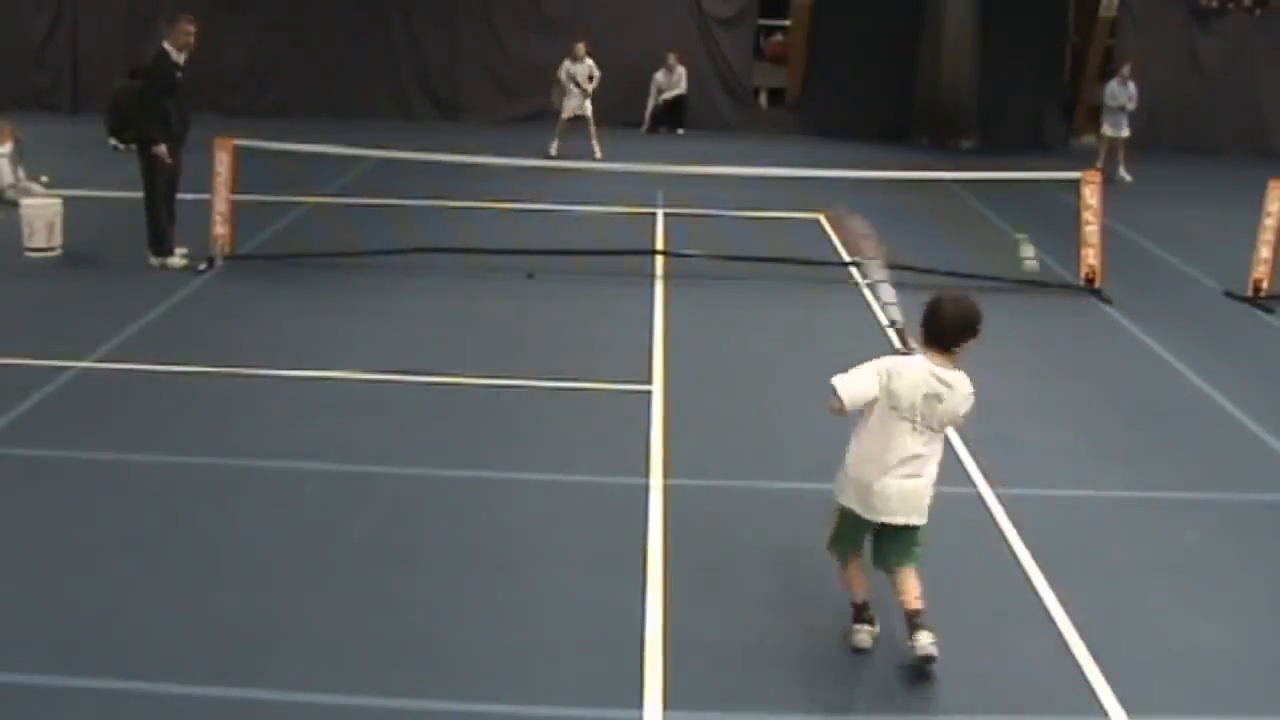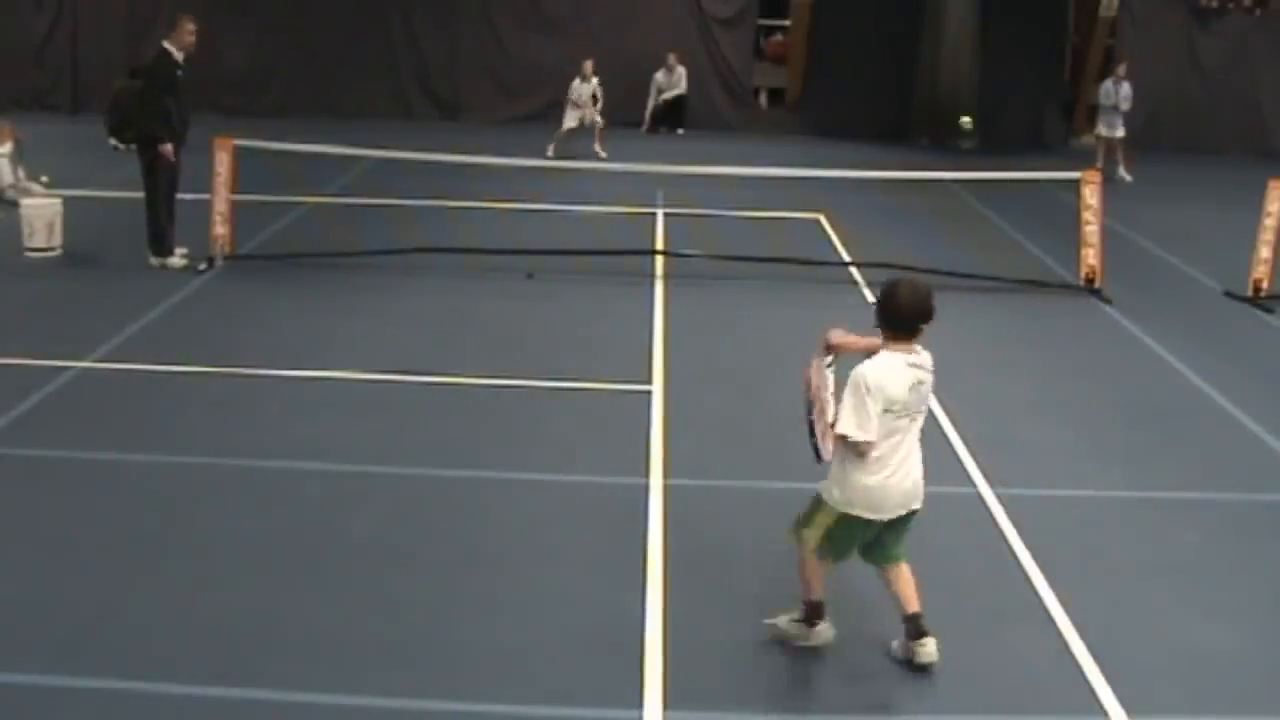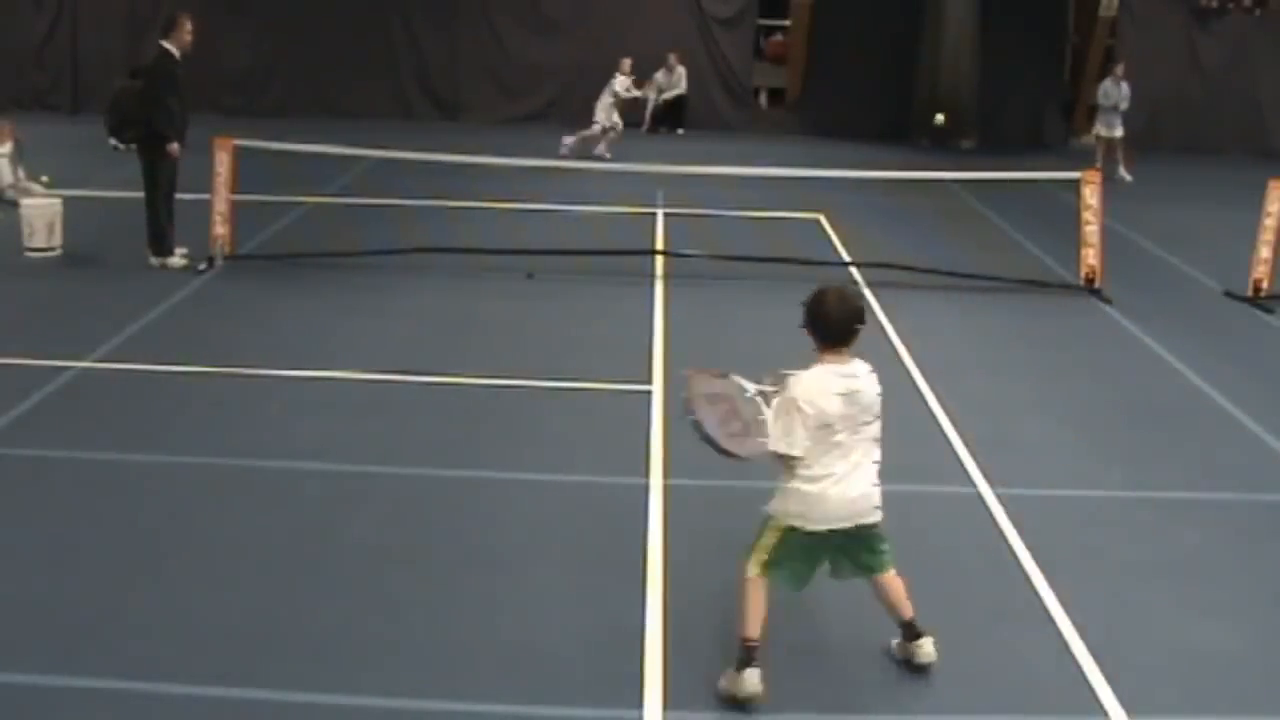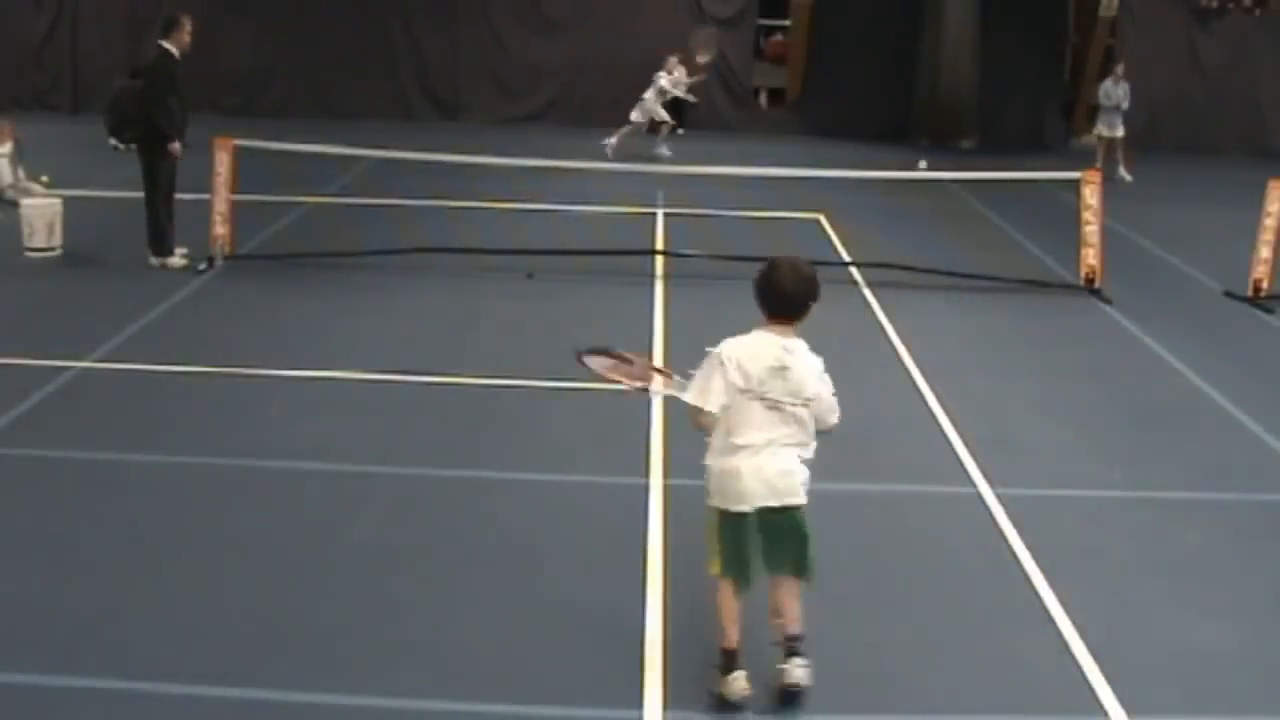
dt=0.2s
person 1, frame 1
left shoulder: (891, 369)
right shoulder: (962, 390)
left elbow: (839, 404)
left wrist: (864, 400)
right wrist: (916, 354)
left hip: (862, 486)
right hip: (910, 497)
left knee: (848, 551)
right knee: (901, 563)
left ankle: (863, 623)
right ankle: (920, 632)
person 1, frame 2
left shoulder: (867, 375)
right shoulder: (924, 362)
left elbow: (857, 445)
right elbow: (889, 349)
left wrist: (835, 423)
right wrist: (856, 343)
left hip: (861, 490)
right hip: (908, 489)
left knee: (811, 542)
right knee: (890, 557)
left ankle: (813, 621)
right ankle: (919, 638)
person 1, frame 3
left shoulder: (800, 390)
right shoulder: (868, 378)
left elbow: (788, 462)
left wrist: (779, 433)
left hip: (808, 503)
right hip: (863, 500)
left knee: (759, 571)
right knee: (879, 567)
left ankle: (747, 669)
right ankle: (917, 640)
person 1, frame 4
left shoulder: (729, 352)
right shoulder: (812, 366)
left elbow: (703, 420)
right elbow: (824, 423)
left hip: (734, 479)
right hip: (787, 482)
left knee: (729, 577)
right knee: (787, 574)
left ankle: (732, 671)
right ankle: (794, 659)
person 2, frame 1
left shoulder: (179, 62)
right shoulder: (158, 65)
right elbow: (148, 105)
left wrist: (180, 133)
right wrist: (156, 141)
left hip: (173, 140)
right hip: (157, 143)
left knee: (168, 194)
right knee: (157, 196)
left ankle: (166, 245)
right ankle: (160, 252)
person 2, frame 2
left shoulder: (176, 61)
right shoulder: (160, 64)
right elbow: (151, 104)
right wrist: (161, 140)
left hip: (171, 140)
right hip: (158, 143)
left knee: (168, 194)
right knee: (158, 195)
left ankle: (166, 245)
right ankle: (160, 252)
person 2, frame 3
left shoulder: (170, 60)
right shoulder: (162, 63)
right elbow: (156, 104)
left wrist: (174, 137)
right wrist: (169, 138)
left hip: (167, 140)
right hip: (158, 142)
left knee: (166, 194)
right knee: (158, 195)
left ankle: (166, 245)
right ankle: (160, 252)
person 2, frame 4
left shoulder: (167, 60)
right shoulder: (162, 63)
right elbow: (157, 104)
left wrist: (173, 136)
right wrist: (171, 138)
left hip: (164, 139)
right hip: (158, 141)
left knee: (165, 194)
right knee: (158, 195)
left ankle: (166, 245)
right ankle: (160, 252)
